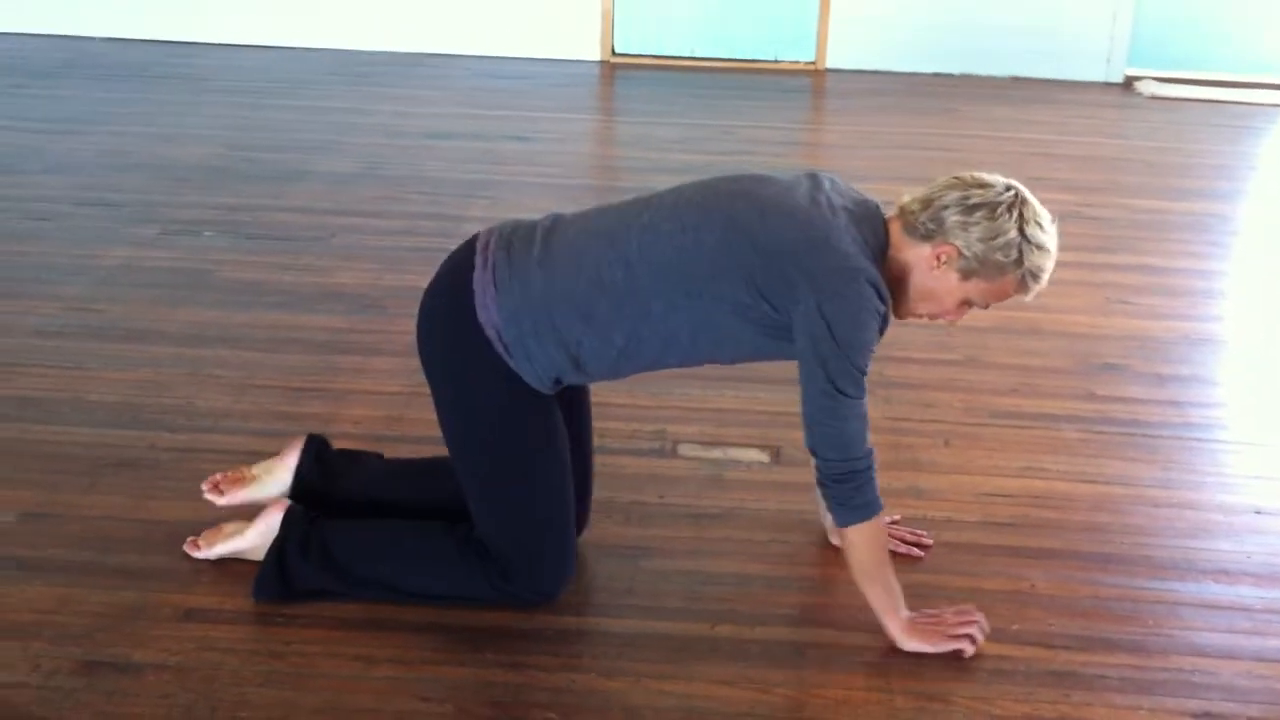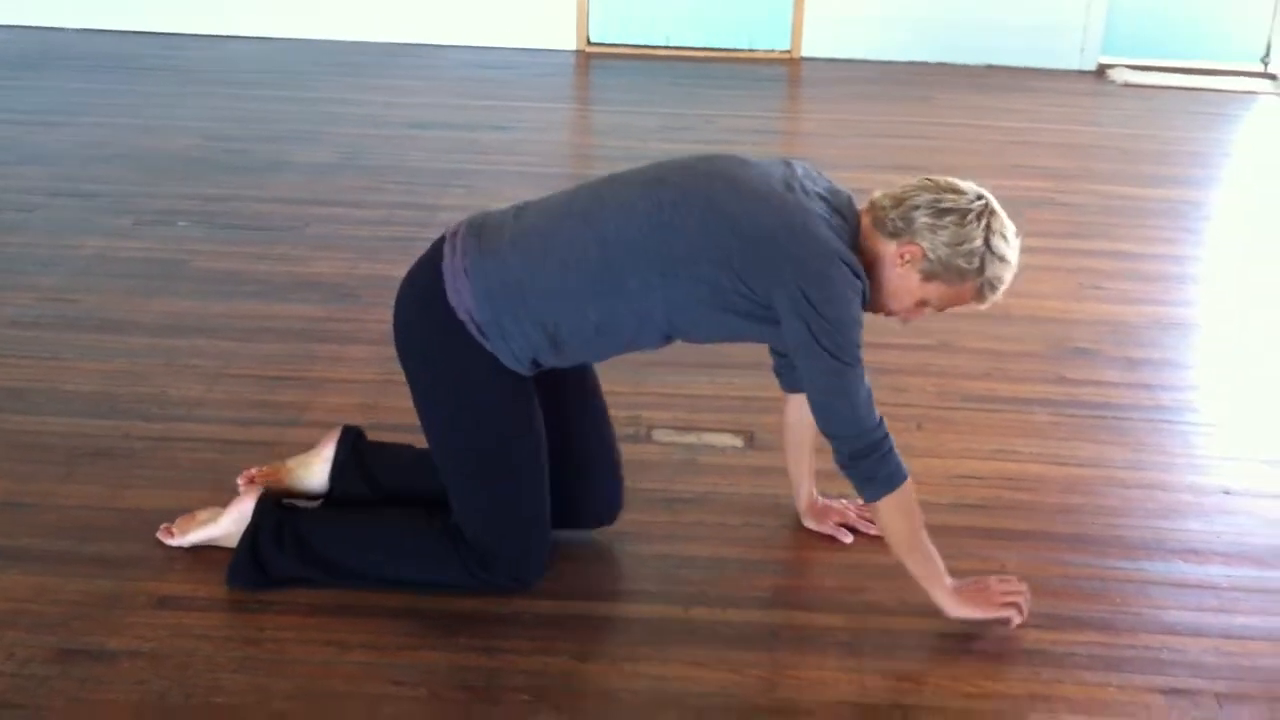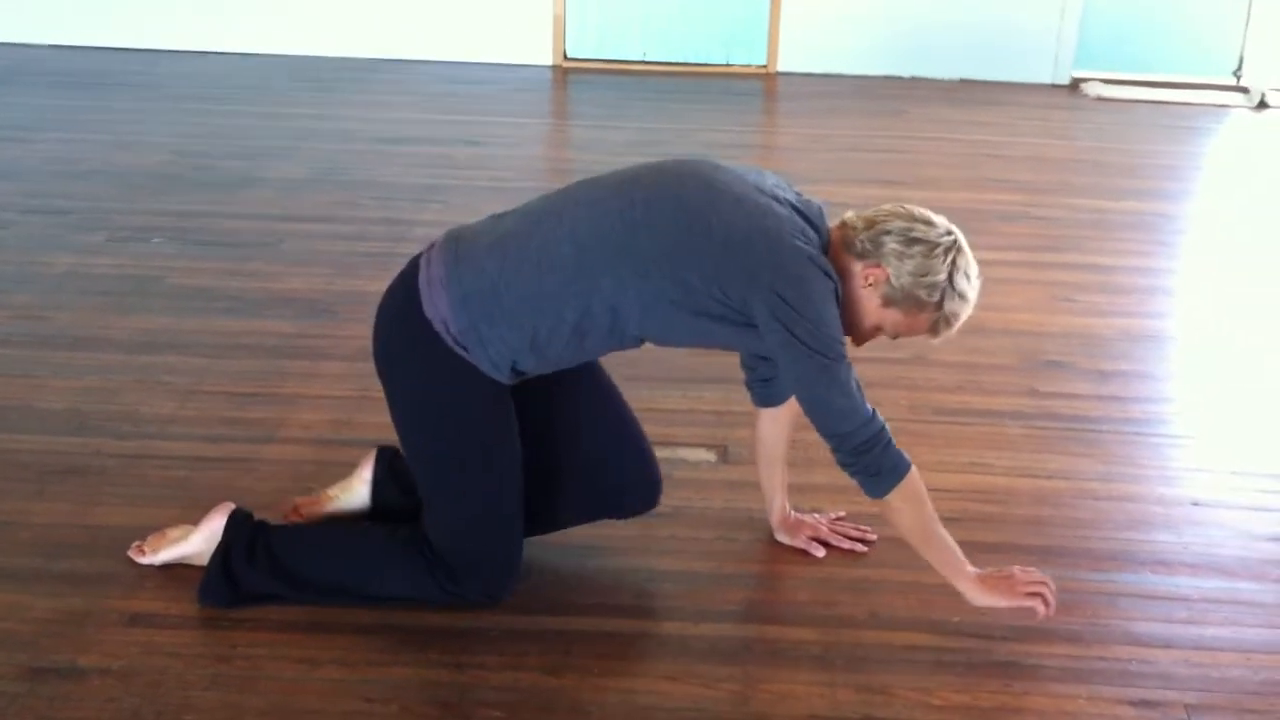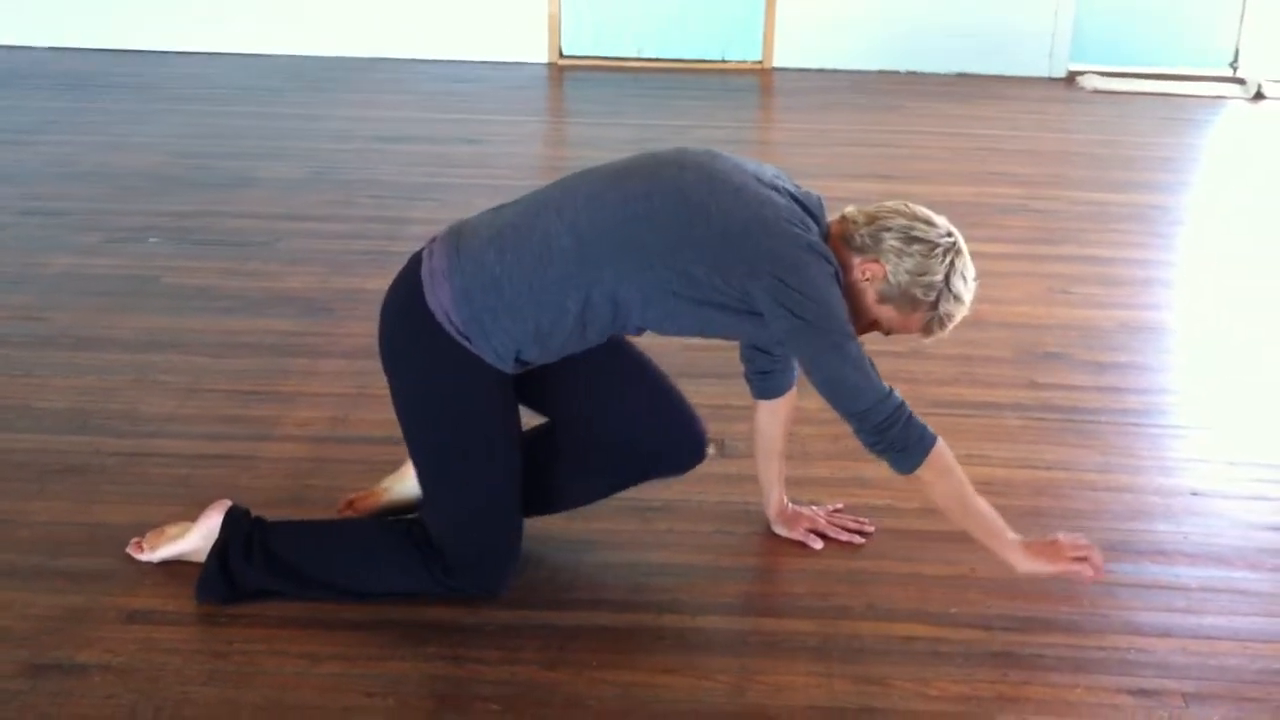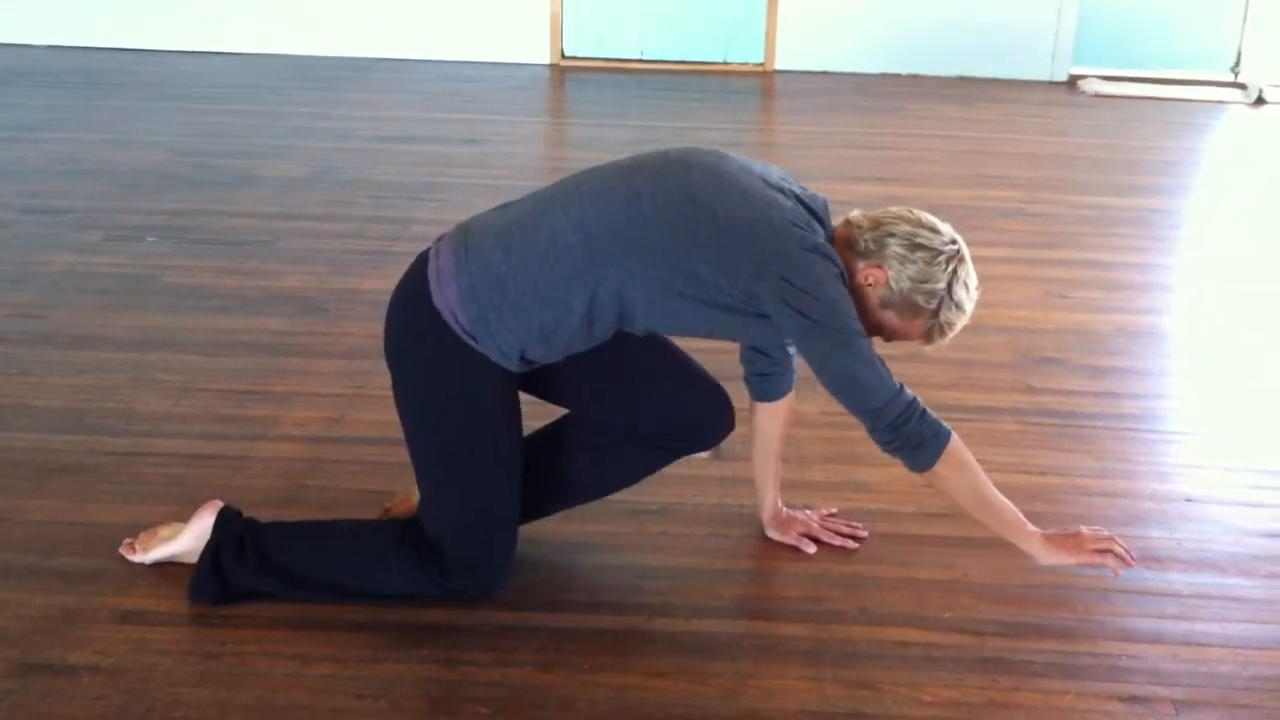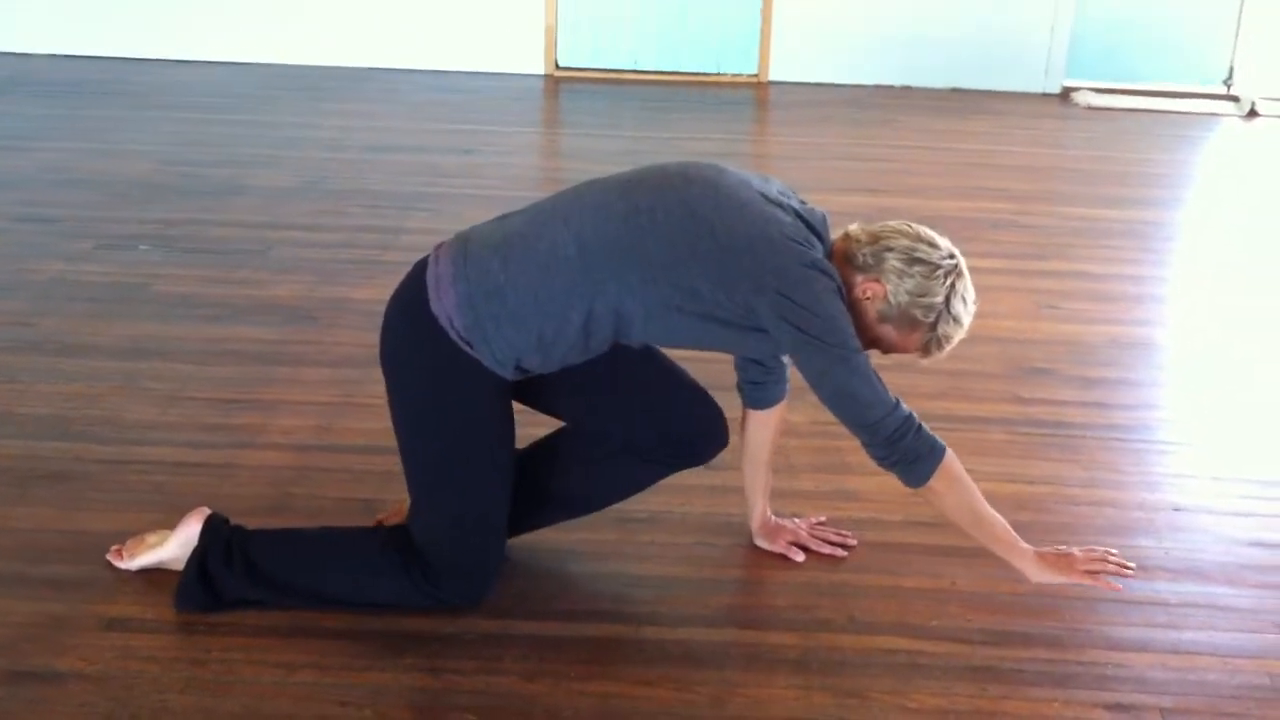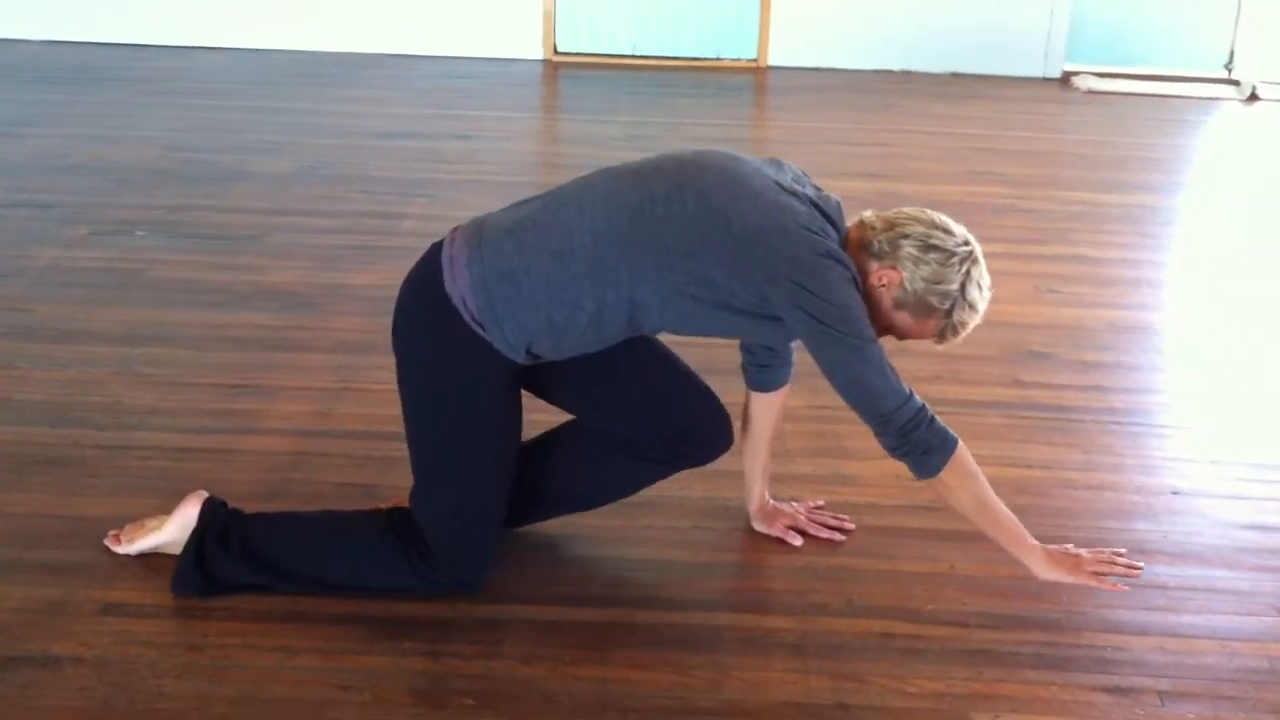
dt=0.3s
person 1, frame 1
left shoulder: (851, 221)
right shoulder: (846, 283)
left elbow: (835, 398)
right elbow: (843, 465)
left wrist: (851, 522)
right wrist: (901, 625)
left hip: (516, 298)
right hip: (483, 329)
left knee: (553, 510)
right knee: (530, 570)
left ankle: (312, 473)
right ankle: (288, 541)
person 1, frame 2
left shoulder: (817, 213)
right shoulder: (822, 270)
left elbow: (797, 364)
right elbow: (867, 448)
left wrist: (807, 501)
right wrist: (948, 591)
left hip: (508, 299)
right hip: (461, 322)
left knee: (591, 503)
right knee: (507, 559)
left ankle: (346, 469)
right ankle: (262, 529)
person 1, frame 3
left shoulder: (792, 228)
right shoulder: (793, 275)
left elbow: (768, 373)
right elbow: (866, 447)
left wrist: (781, 512)
right wrist: (971, 581)
left hip: (495, 315)
right hip: (440, 331)
left knee: (627, 489)
right knee: (477, 573)
left ankle: (392, 484)
right ankle: (236, 546)
person 1, frame 4
left shoulder: (787, 223)
right shoulder: (795, 267)
left elbow: (769, 362)
right elbow: (889, 427)
left wrist: (777, 505)
right wrist: (1014, 548)
left hip: (509, 308)
right hip: (446, 327)
left knee: (673, 444)
right knee: (474, 567)
left ankle: (441, 479)
right ankle: (234, 542)
person 1, frame 5
left shoulder: (790, 223)
right shoulder: (800, 267)
left elbow: (768, 365)
right elbow: (904, 426)
left wrist: (773, 508)
right wrist: (1036, 540)
left hip: (512, 306)
right hip: (452, 326)
left knee: (696, 416)
right knee: (469, 569)
left ankle: (464, 485)
right ankle: (227, 544)
person 1, frame 6
left shoulder: (791, 235)
right shoulder: (800, 281)
left elbow: (762, 372)
right elbow: (897, 440)
left wrist: (761, 516)
right wrist: (1030, 558)
left hip: (509, 318)
right hip: (445, 332)
left knee: (690, 431)
right knee: (456, 577)
left ankle: (455, 501)
right ankle: (212, 551)
person 1, frame 7
left shoulder: (802, 217)
right shoulder: (815, 268)
left elbow: (767, 356)
right elbow: (909, 431)
left wrist: (759, 499)
right wrist: (1036, 555)
left hip: (517, 304)
right hip: (460, 317)
left knee: (694, 433)
right knee: (453, 565)
left ankle: (456, 491)
right ankle: (212, 535)
